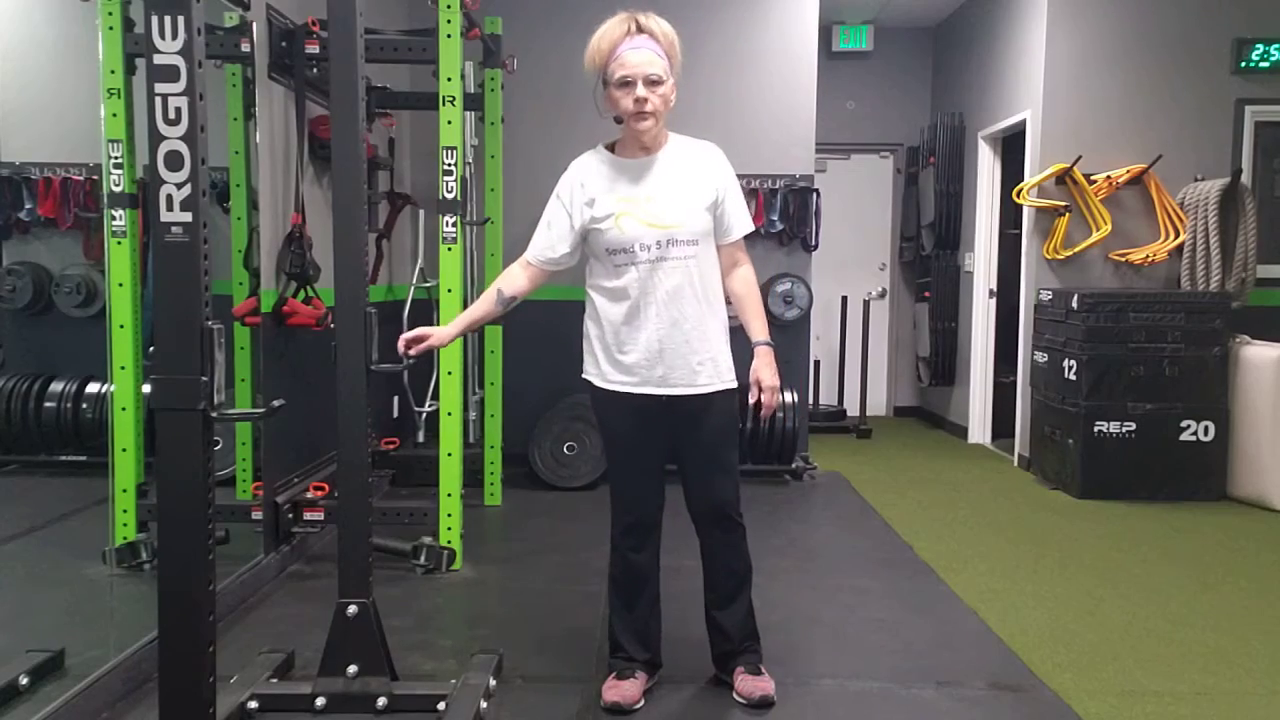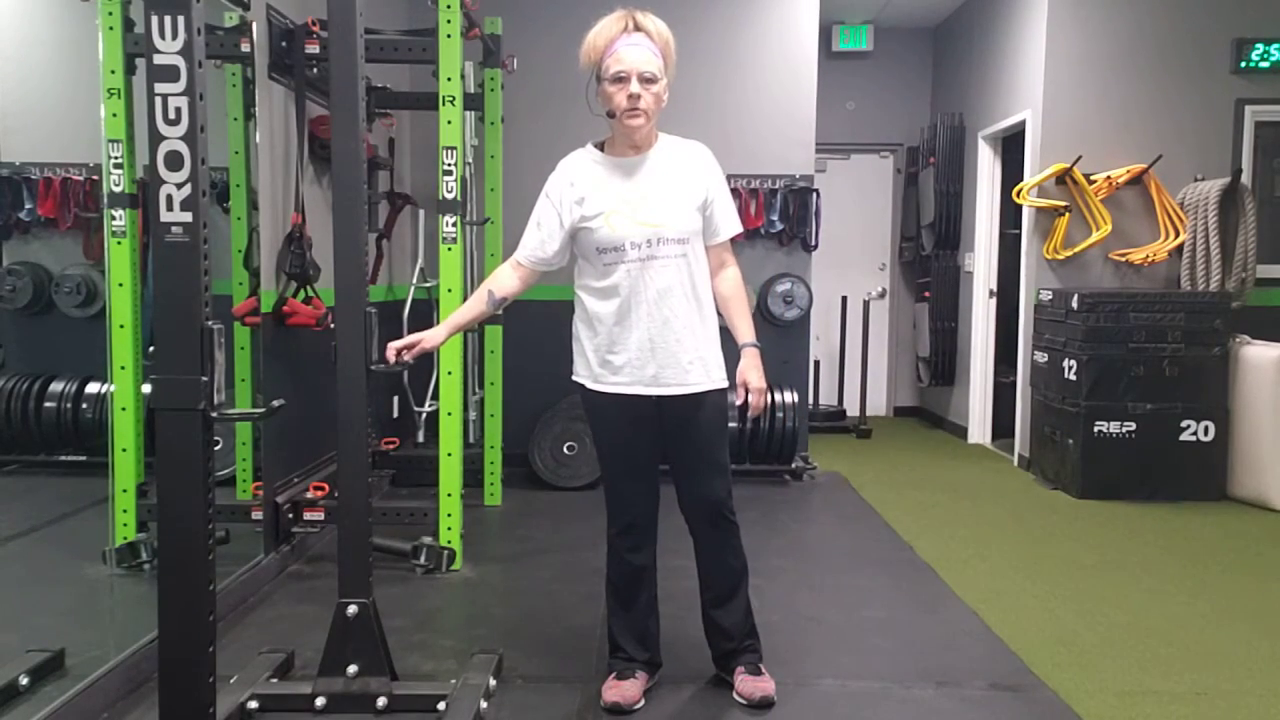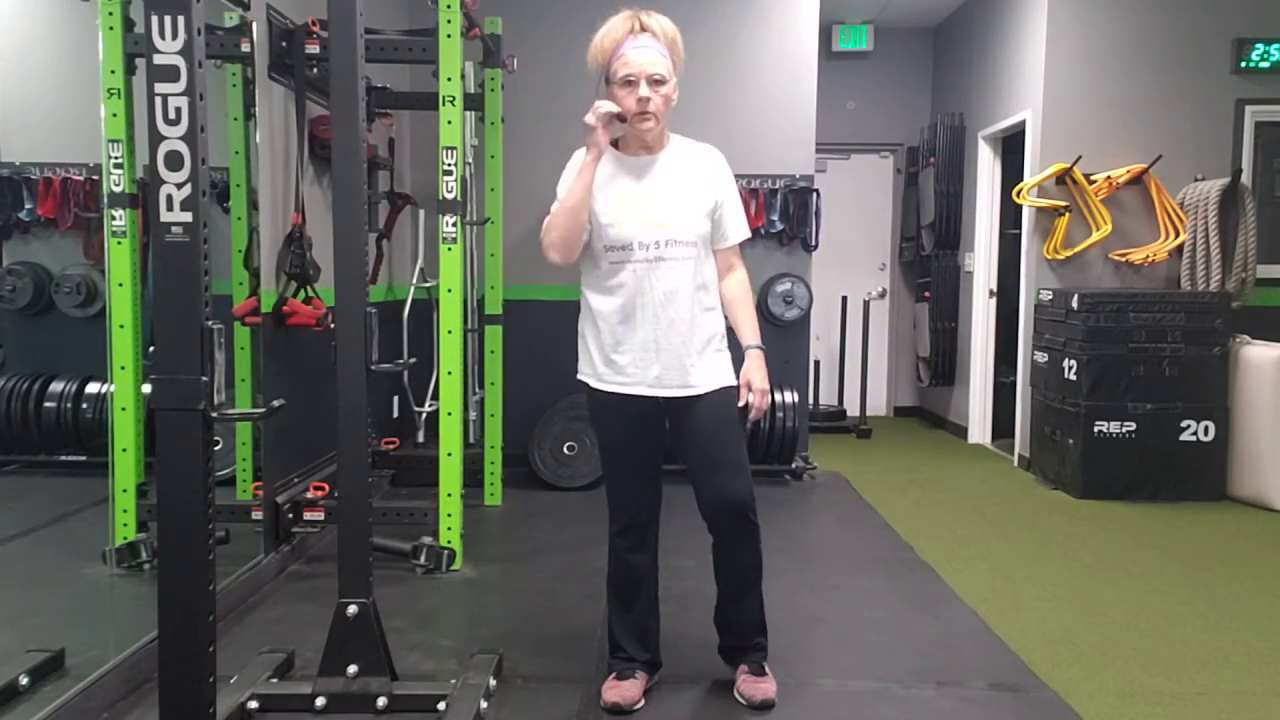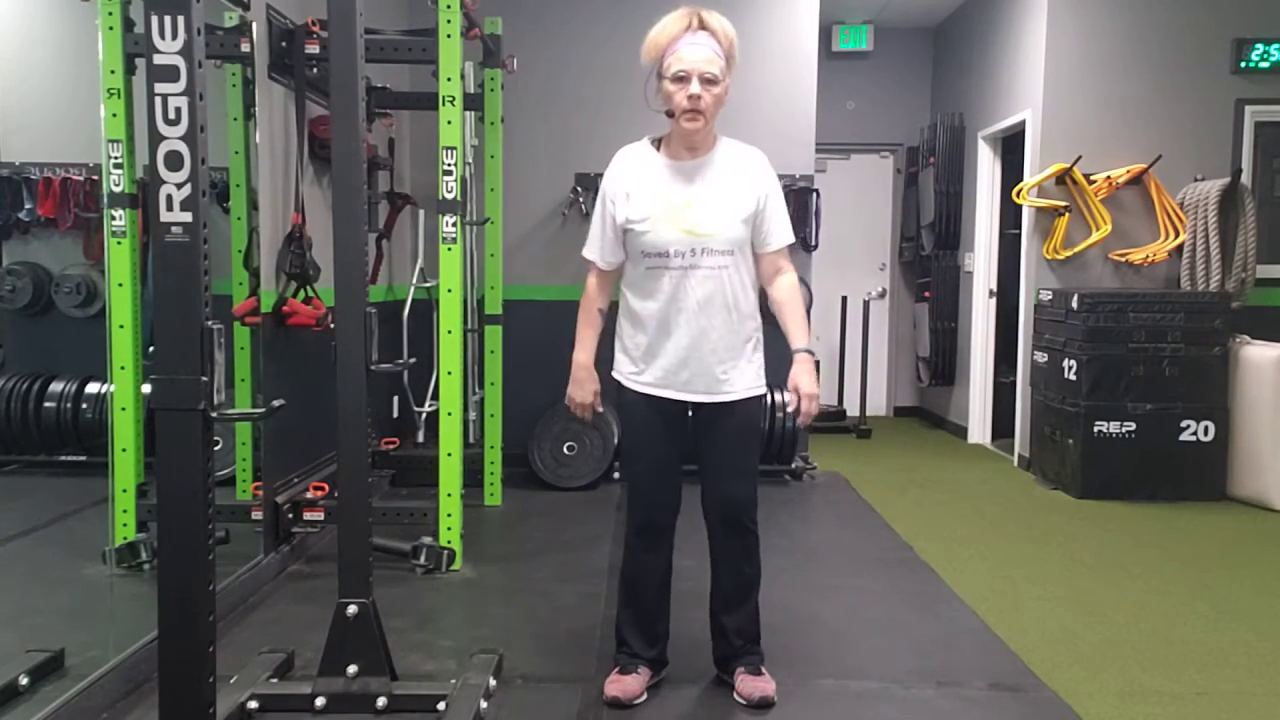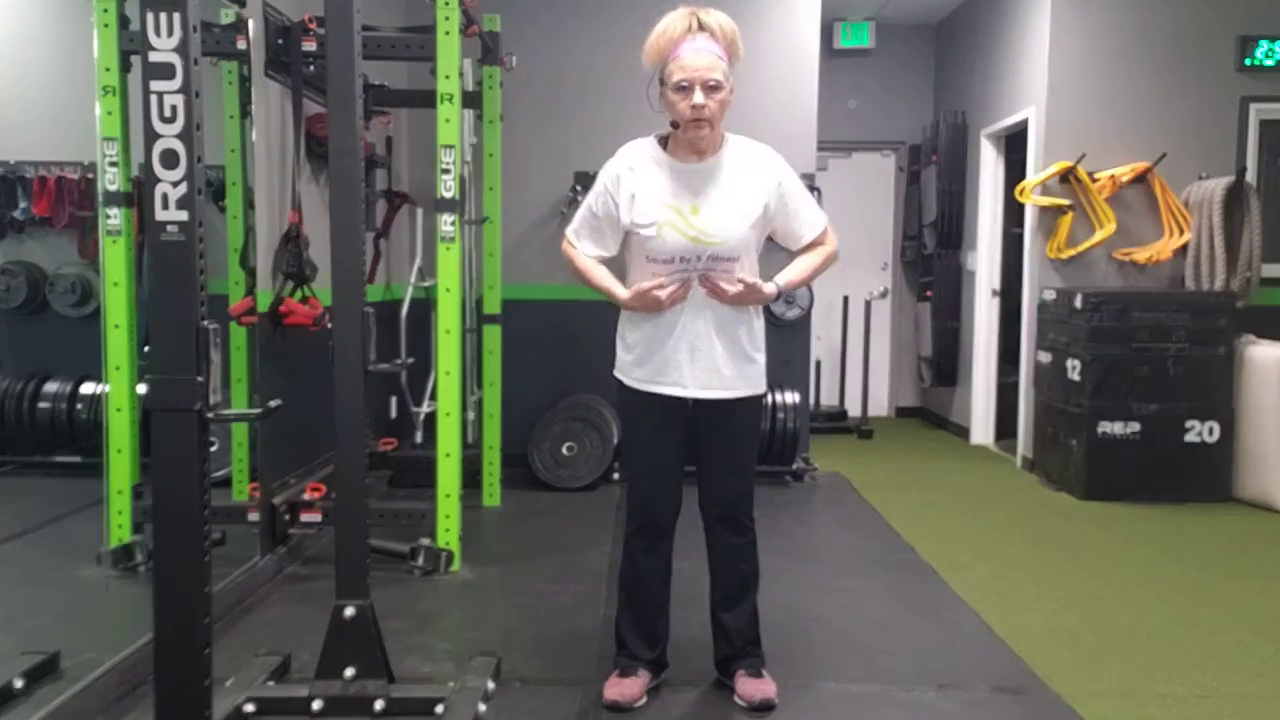
dt=1s
person 1, frame 1
left shoulder: (706, 162)
right shoulder: (586, 176)
left elbow: (735, 266)
right elbow: (530, 269)
left wrist: (762, 349)
right wrist: (453, 327)
left hip: (705, 380)
right hip: (623, 383)
left knee: (720, 517)
right knee: (634, 525)
left ankle: (739, 655)
right ankle: (633, 658)
person 1, frame 2
left shoulder: (694, 163)
right shoulder: (576, 174)
left elbow: (722, 266)
right elbow: (520, 268)
left wrist: (749, 348)
right wrist: (442, 330)
left hip: (695, 378)
right hip: (614, 382)
left knee: (713, 515)
right knee: (629, 525)
left ankle: (739, 654)
right ankle: (632, 659)
person 1, frame 3
left shoulder: (706, 165)
right shoulder: (588, 166)
left elbow: (730, 270)
right elbow: (558, 251)
left wrist: (753, 352)
right wrist: (595, 153)
left hip: (703, 375)
right hip: (619, 379)
left knee: (733, 508)
right knee: (632, 524)
left ankle: (746, 651)
right ankle: (632, 658)
person 1, frame 4
left shoulder: (750, 168)
right shoulder: (628, 168)
left elbow: (778, 271)
right elbow: (601, 277)
left wrist: (802, 356)
right wrist: (582, 364)
left hip: (732, 383)
right hip: (647, 382)
left knee: (734, 520)
right knee: (648, 523)
left ankle: (741, 655)
right ankle: (638, 654)
person 1, frame 5
left shoulder: (762, 167)
right shoulder: (630, 166)
left elbow: (824, 244)
right elbow: (574, 245)
left wrist: (768, 290)
right wrist: (624, 296)
left hip: (733, 380)
right hip: (649, 380)
left knee: (731, 519)
right knee: (648, 521)
left ankle: (741, 658)
right ankle: (638, 658)
